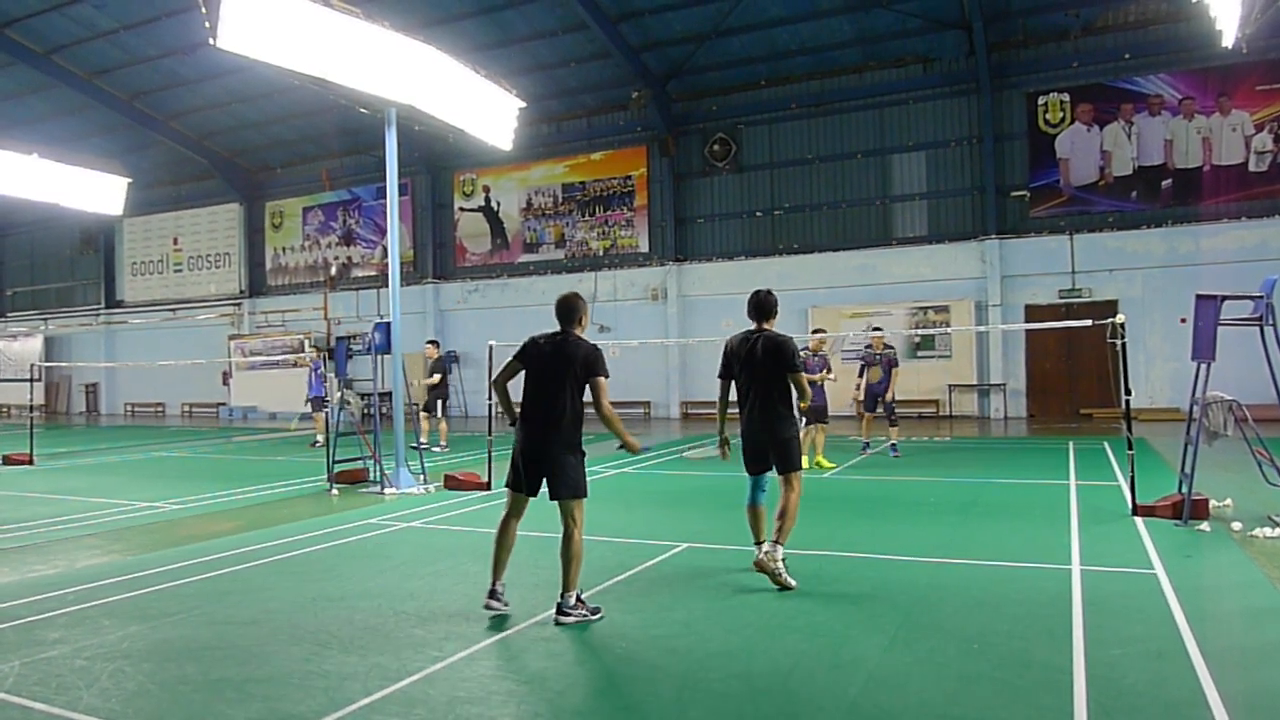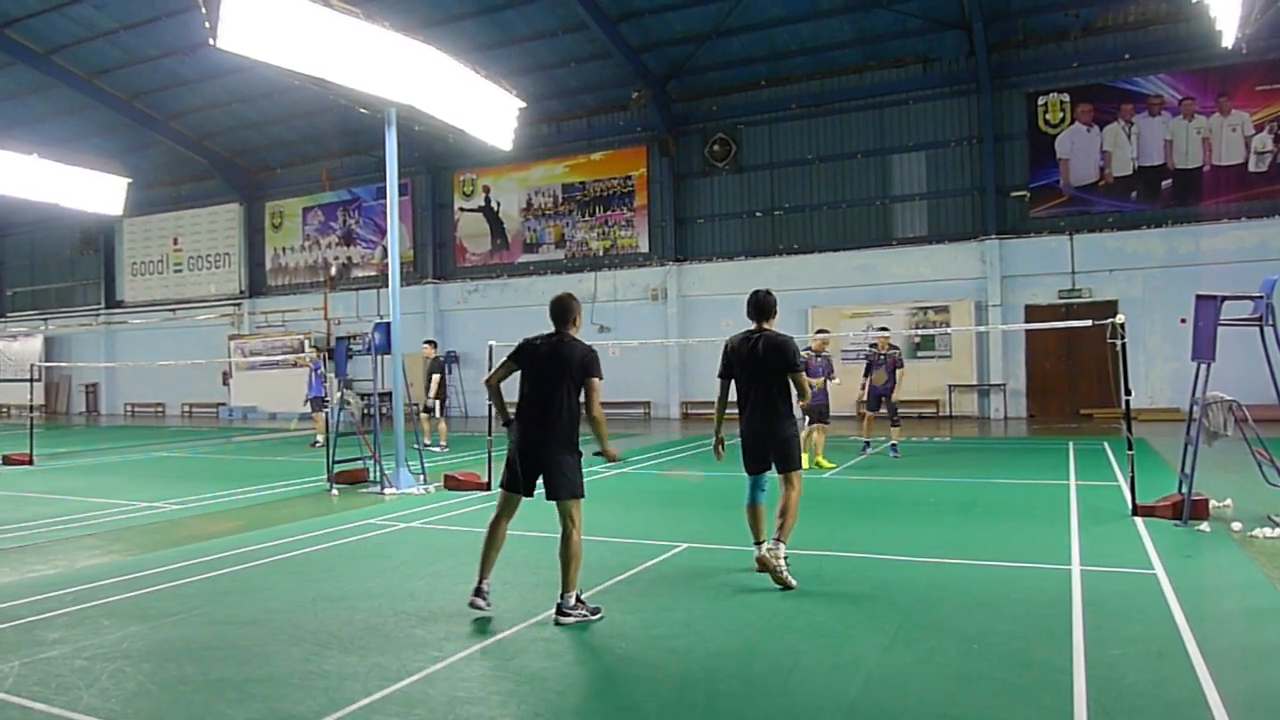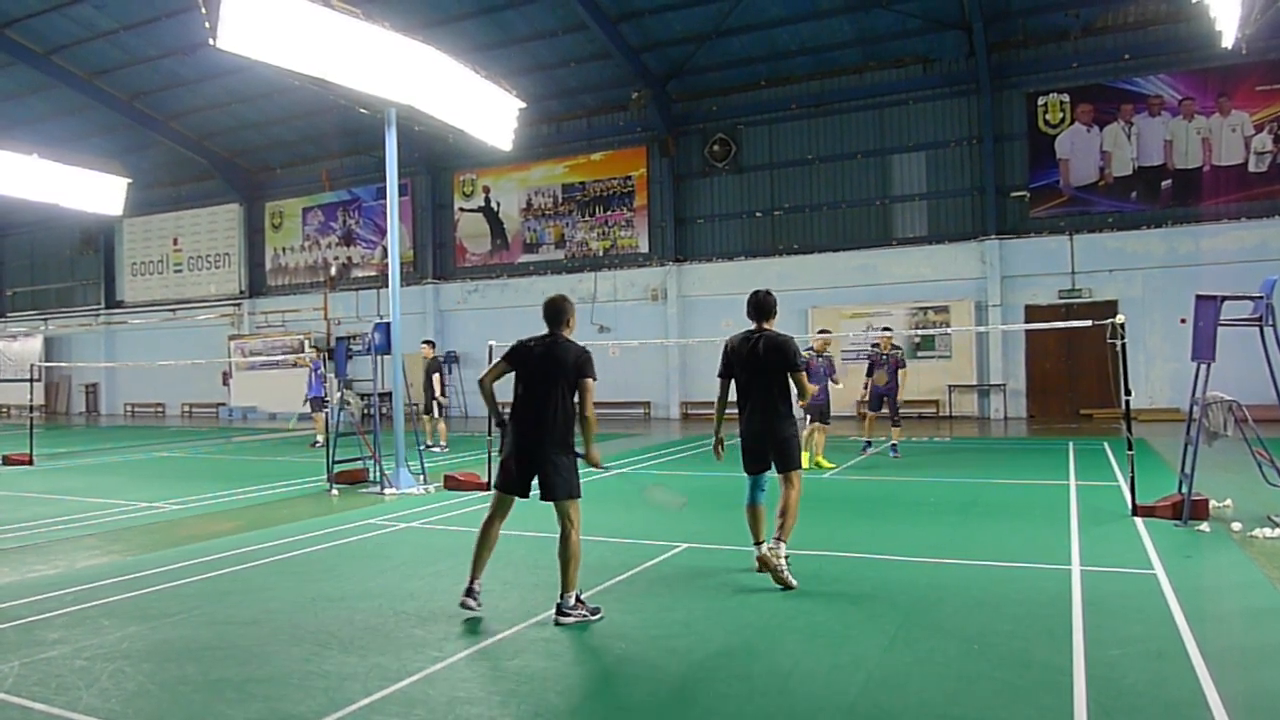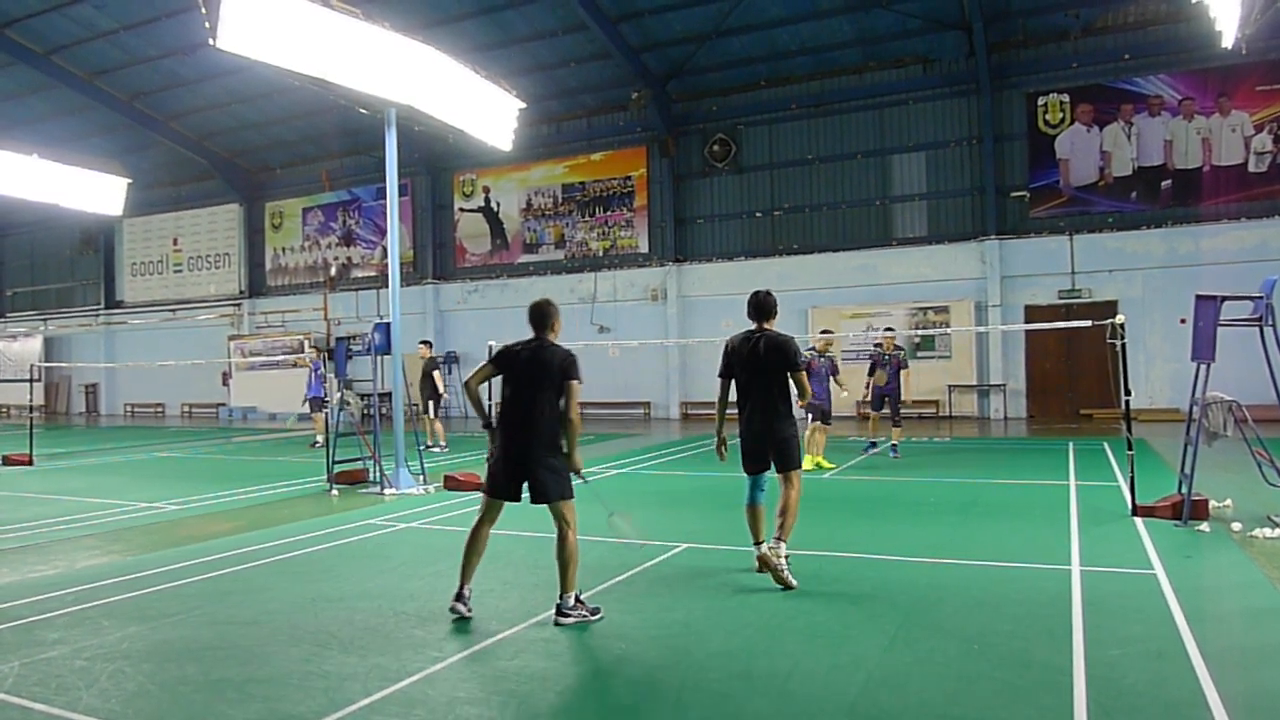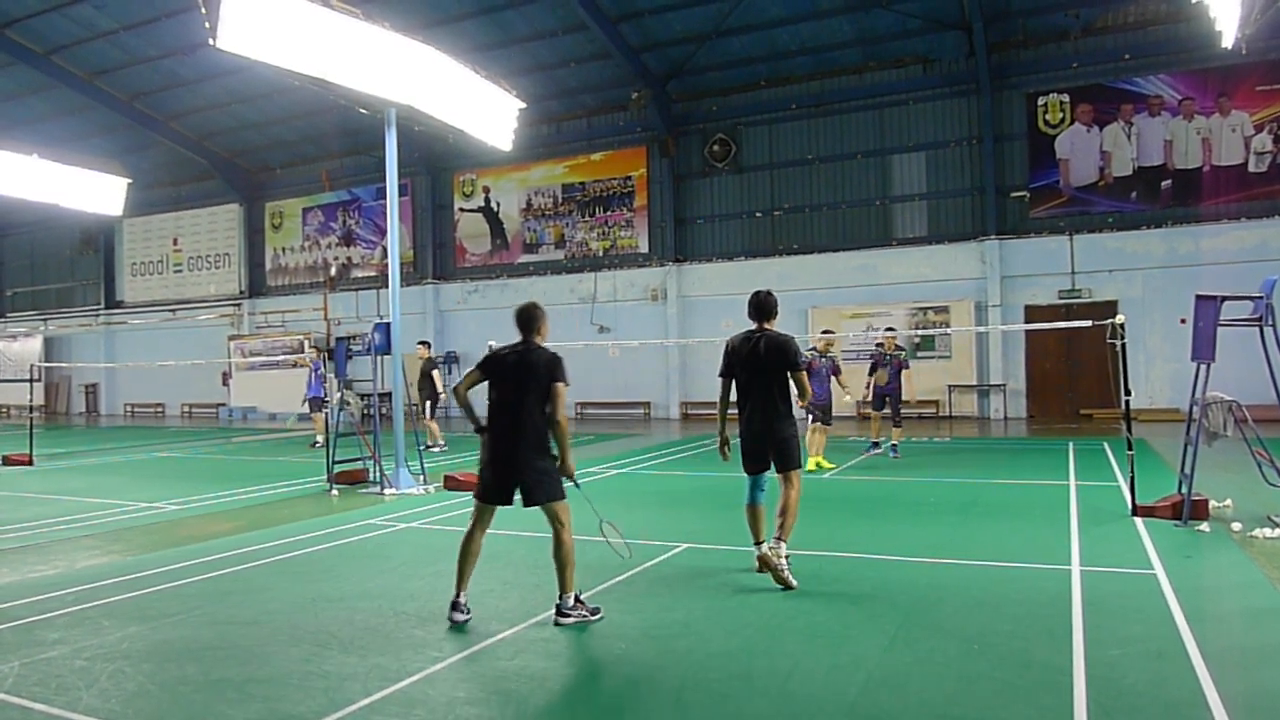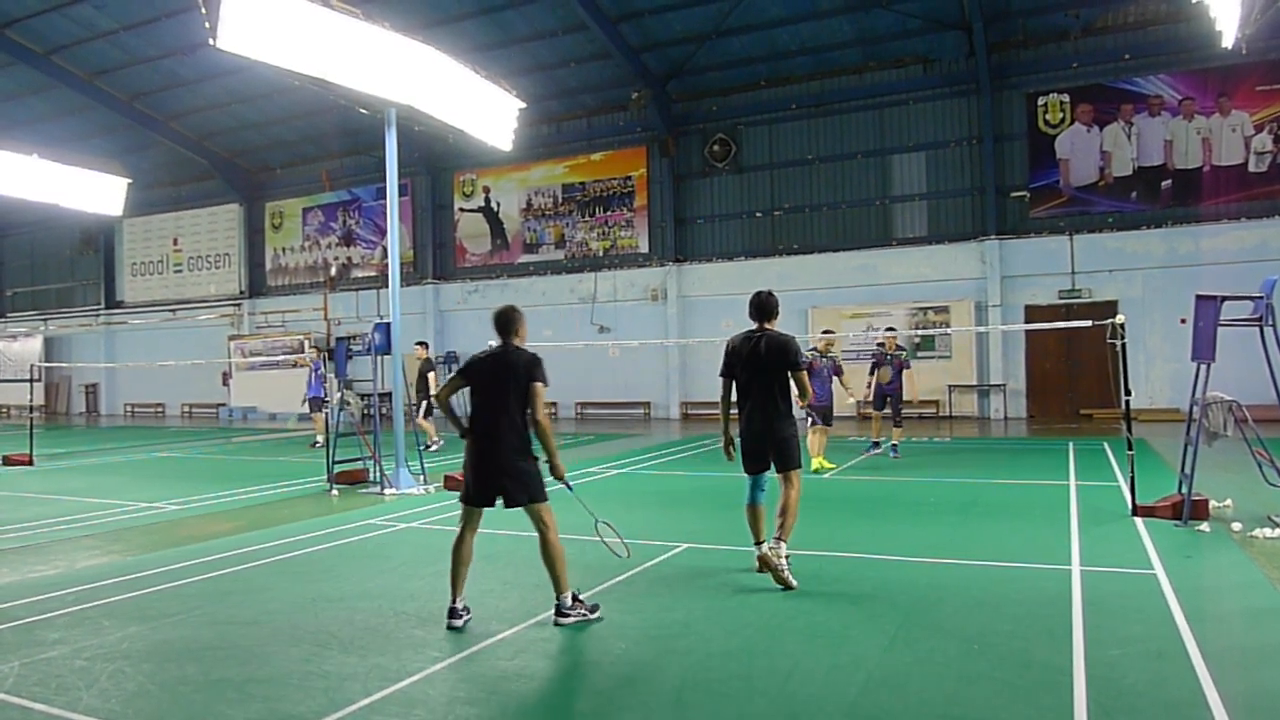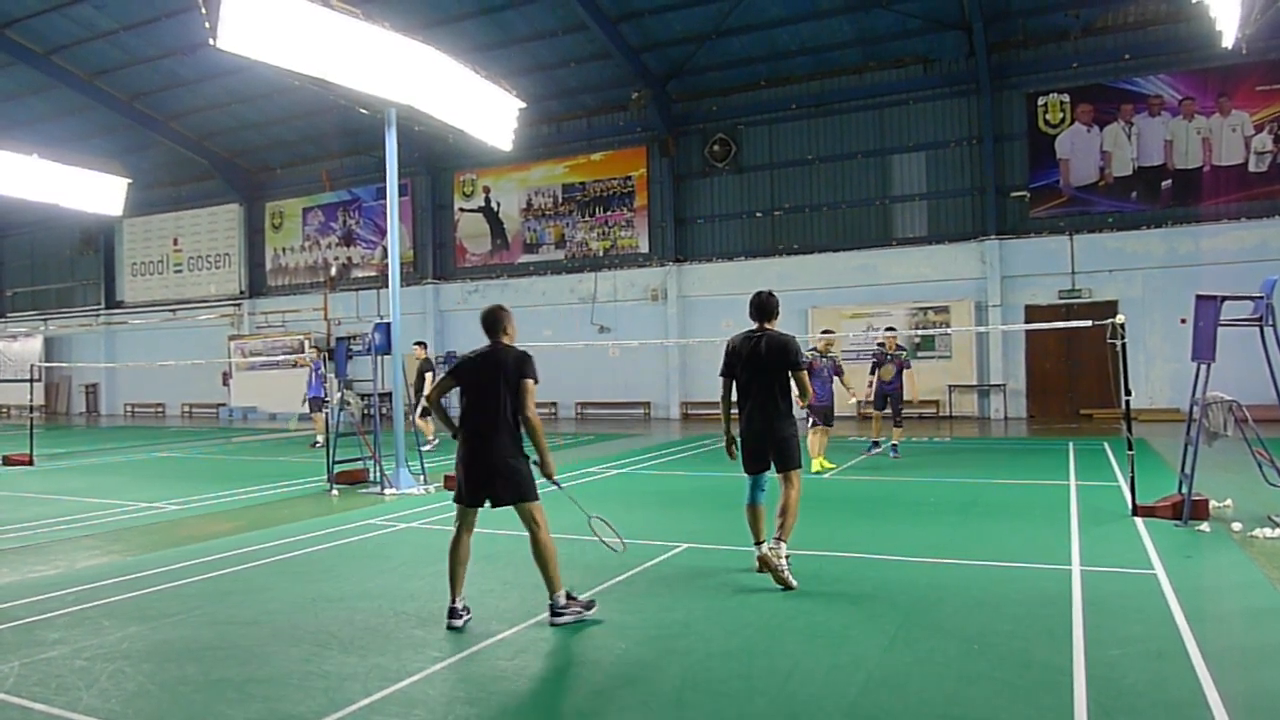
dt=0.1s
person 1, frame 1
left shoulder: (535, 344)
right shoulder: (589, 353)
left elbow: (498, 382)
right elbow: (603, 408)
left wrist: (514, 419)
right wrist: (626, 439)
left hip: (528, 442)
right hip: (564, 447)
left knee: (512, 514)
right knee: (573, 524)
left ankle: (496, 589)
right ankle: (569, 603)
person 1, frame 2
left shoulder: (530, 346)
right shoulder: (586, 354)
left elbow: (492, 381)
right elbow: (594, 411)
left wrist: (507, 419)
right wrist: (604, 445)
left hip: (524, 443)
right hip: (560, 448)
left knee: (503, 514)
right knee: (572, 524)
left ankle: (481, 588)
right ankle: (568, 603)
person 1, frame 3
left shoulder: (524, 348)
right shoulder: (579, 355)
left elbow: (485, 381)
right elbow: (586, 412)
left wrist: (500, 420)
right wrist: (589, 448)
left hip: (518, 444)
right hip: (556, 448)
left knee: (496, 515)
right knee: (570, 524)
left ankle: (473, 588)
right ankle: (569, 604)
person 1, frame 4
left shoulder: (510, 352)
right shoulder: (564, 359)
left elbow: (470, 385)
right elbow: (571, 414)
left wrist: (488, 424)
right wrist: (572, 453)
left hip: (507, 449)
right hip: (544, 451)
left knee: (485, 520)
right knee: (566, 525)
left ankle: (462, 595)
right ankle: (568, 604)
person 1, frame 5
left shoulder: (498, 356)
right shoulder: (551, 361)
left elbow: (459, 389)
right elbow: (557, 416)
left wrist: (480, 427)
right wrist: (565, 457)
left hip: (495, 452)
right hip: (533, 454)
left knee: (478, 524)
right knee: (561, 525)
left ankle: (459, 602)
right ankle: (567, 604)
person 1, frame 6
left shoulder: (478, 361)
right shoulder: (530, 362)
left elbow: (441, 397)
right elbow: (538, 416)
left wrist: (464, 431)
right wrist: (554, 458)
left hip: (479, 456)
right hip: (515, 456)
left knee: (467, 528)
right knee: (547, 527)
left ankle: (457, 606)
right ankle: (566, 604)
person 1, frame 7
left shoulder: (468, 361)
right shoulder: (520, 359)
left elbow: (432, 397)
right elbow: (528, 413)
left wrist: (455, 431)
right wrist: (545, 457)
left hip: (470, 455)
right hip: (506, 454)
left knee: (463, 528)
right knee: (537, 526)
left ankle: (456, 606)
right ankle: (560, 603)
person 2, frame 1
left shoulder: (733, 345)
right shoulder: (783, 344)
left elbow: (723, 395)
right elbow: (803, 392)
left wrist: (721, 432)
right wrist: (804, 401)
left hip: (750, 429)
right hip: (781, 427)
left knee: (757, 486)
right knee: (791, 488)
left ankle: (762, 551)
right ankle: (773, 552)
person 2, frame 2
left shoulder: (733, 345)
right shoulder: (784, 344)
left elbow: (722, 394)
right elbow: (804, 392)
left wrist: (717, 431)
right wrist: (804, 399)
left hip: (750, 429)
right hip: (781, 426)
left knee: (756, 486)
right knee: (792, 486)
left ankle: (761, 550)
right ankle: (776, 551)
person 2, frame 3
left shoulder: (732, 345)
right shoulder: (784, 343)
left elbow: (722, 394)
right elbow: (804, 391)
left wrist: (717, 431)
right wrist: (804, 398)
left hip: (750, 429)
right hip: (781, 426)
left knee: (755, 486)
right knee: (791, 486)
left ankle: (761, 551)
right ankle: (777, 550)
person 2, frame 4
left shoulder: (733, 345)
right shoulder: (785, 343)
left elbow: (723, 394)
right elbow: (804, 391)
left wrist: (719, 432)
right wrist: (803, 400)
left hip: (749, 429)
right hip: (781, 426)
left knee: (755, 486)
right knee: (791, 486)
left ankle: (760, 550)
right ankle: (777, 549)
person 2, frame 5
left shoulder: (733, 344)
right shoulder: (785, 343)
left elbow: (724, 394)
right elbow: (804, 391)
left wrist: (722, 432)
right wrist: (803, 400)
left hip: (749, 429)
right hip: (780, 426)
left knee: (755, 486)
right knee: (791, 486)
left ankle: (760, 551)
right ankle: (777, 549)
person 2, frame 6
left shoulder: (734, 344)
right shoulder: (786, 343)
left elbow: (725, 393)
right elbow: (805, 391)
left wrist: (726, 432)
right wrist: (804, 400)
left hip: (749, 428)
right hip: (780, 426)
left knee: (755, 486)
right knee: (791, 485)
left ankle: (761, 550)
right ankle: (777, 548)
person 2, frame 7
left shoulder: (734, 344)
right shoulder: (786, 342)
left elbow: (725, 393)
right elbow: (806, 391)
left wrist: (727, 431)
right wrist: (804, 400)
left hip: (749, 428)
right hip: (781, 426)
left knee: (755, 486)
right knee: (791, 485)
left ankle: (761, 550)
right ankle: (777, 548)
